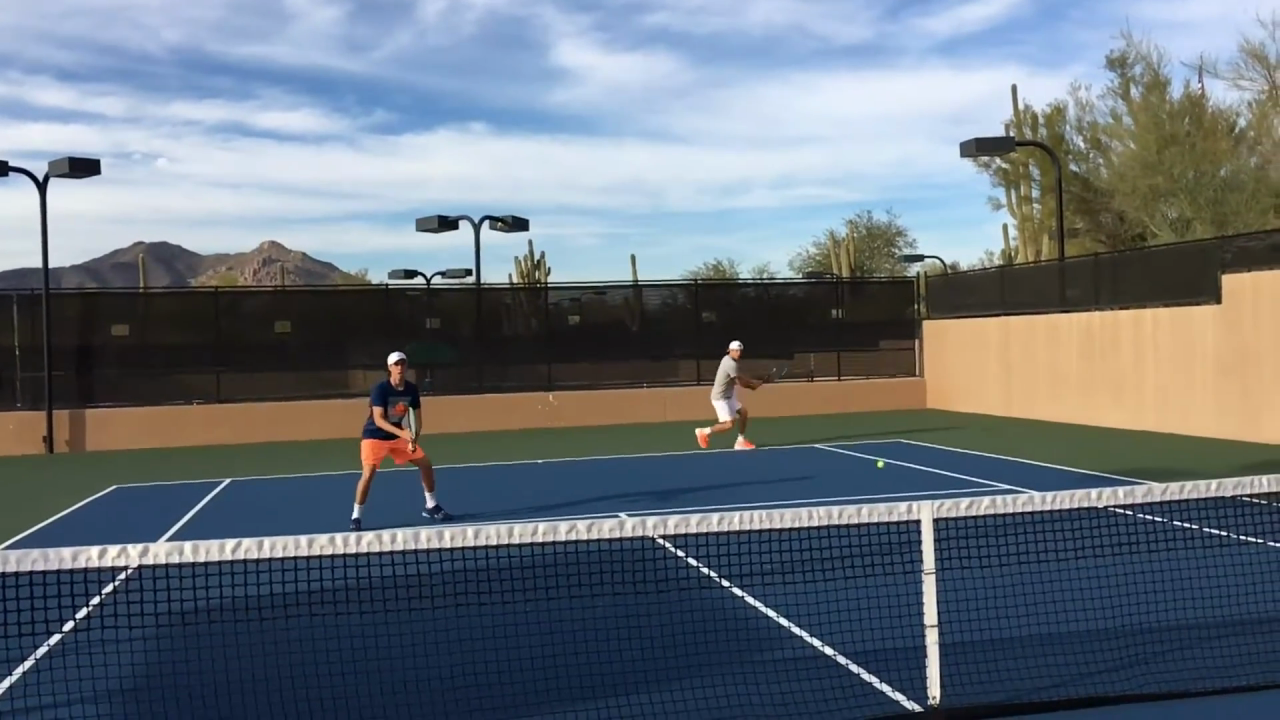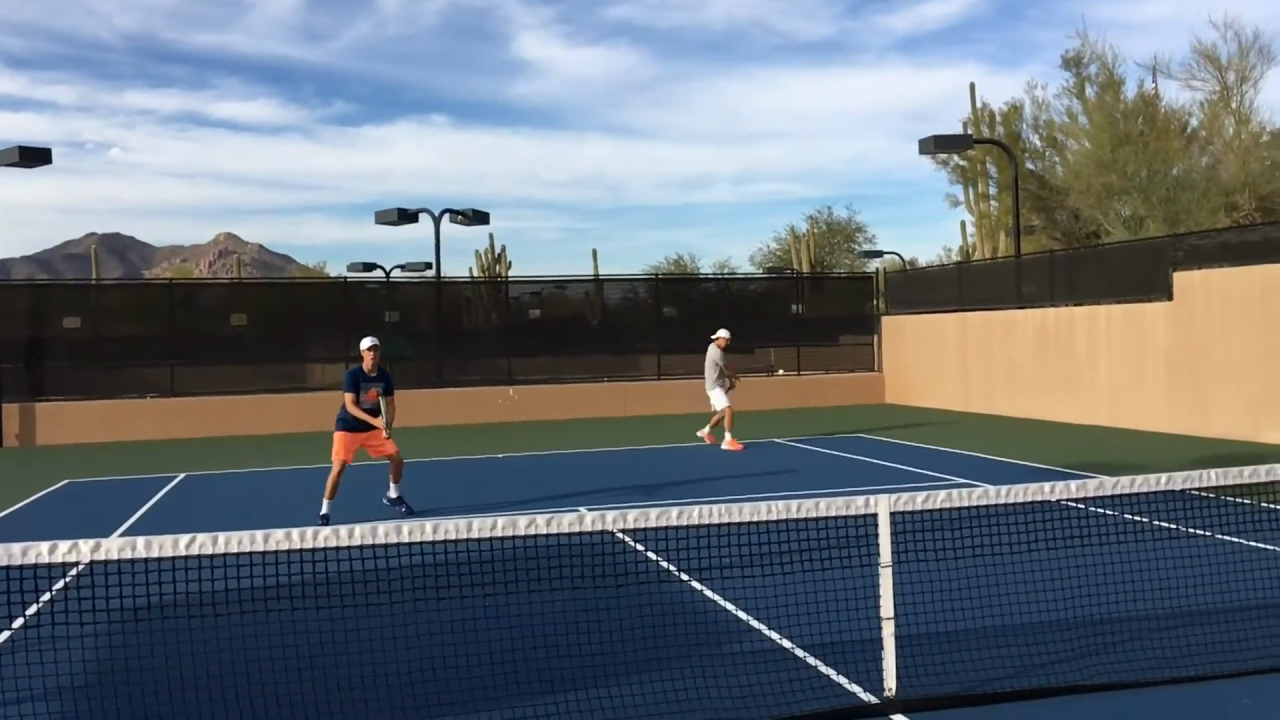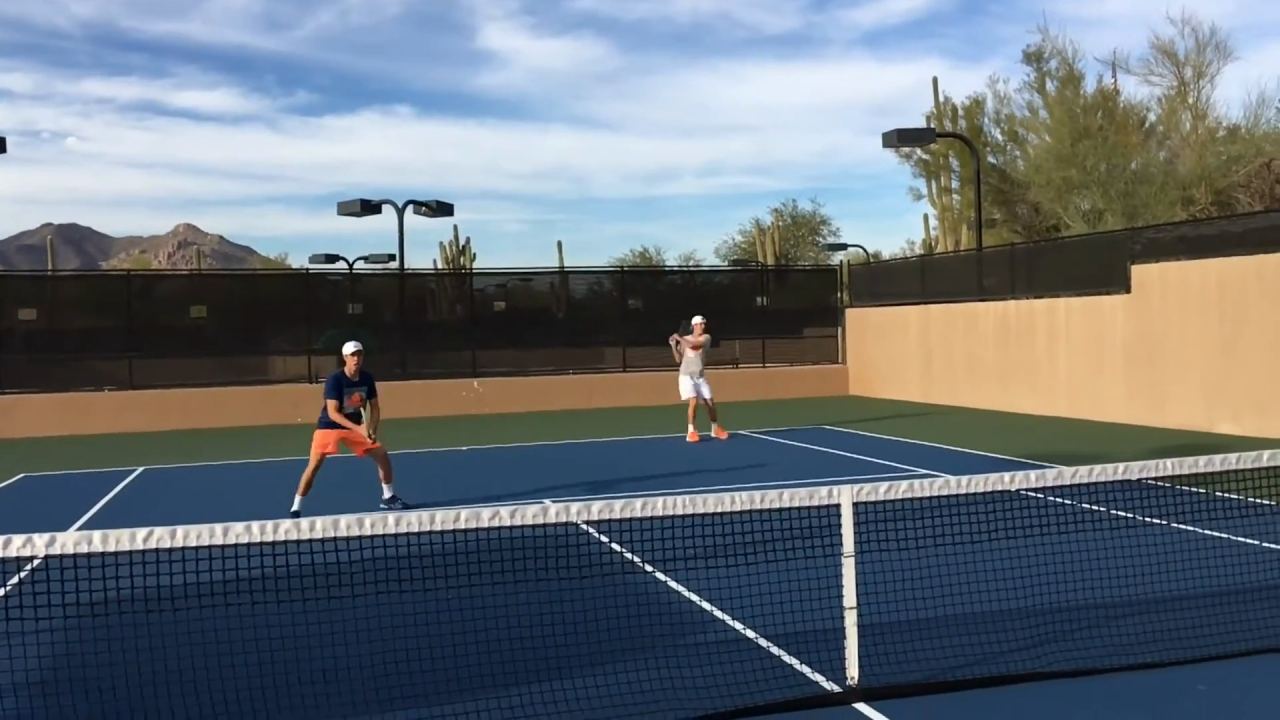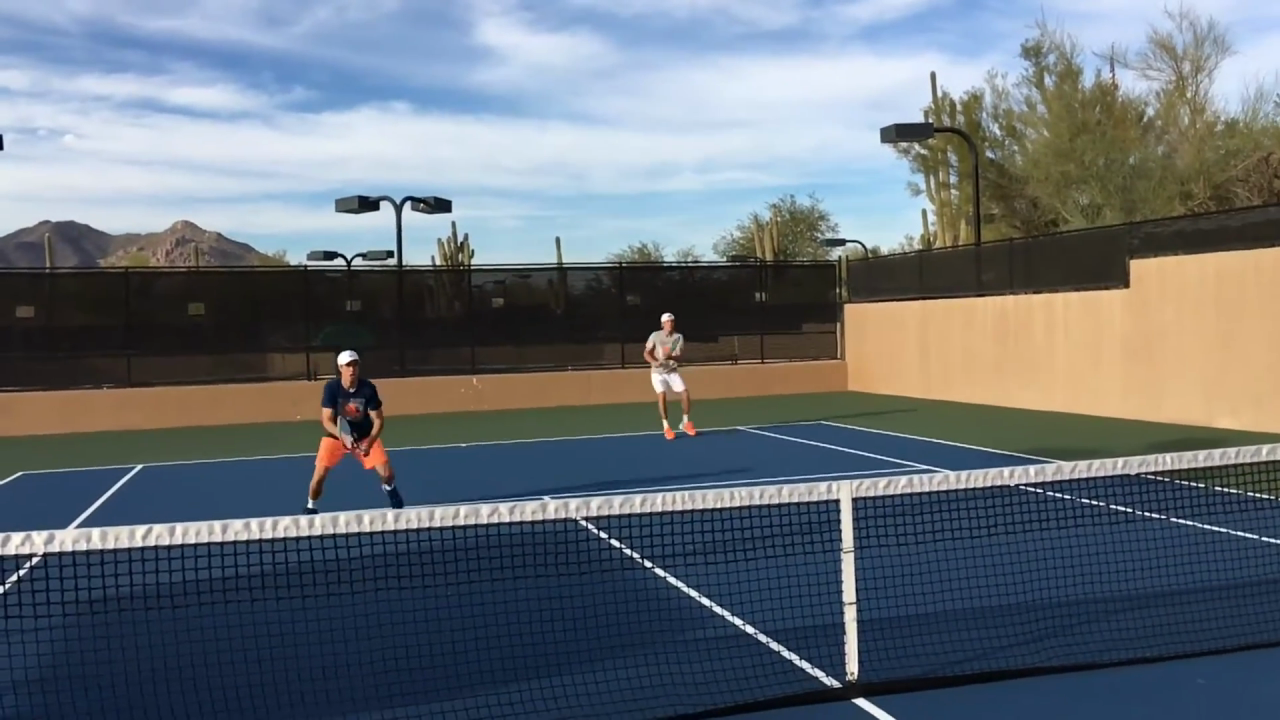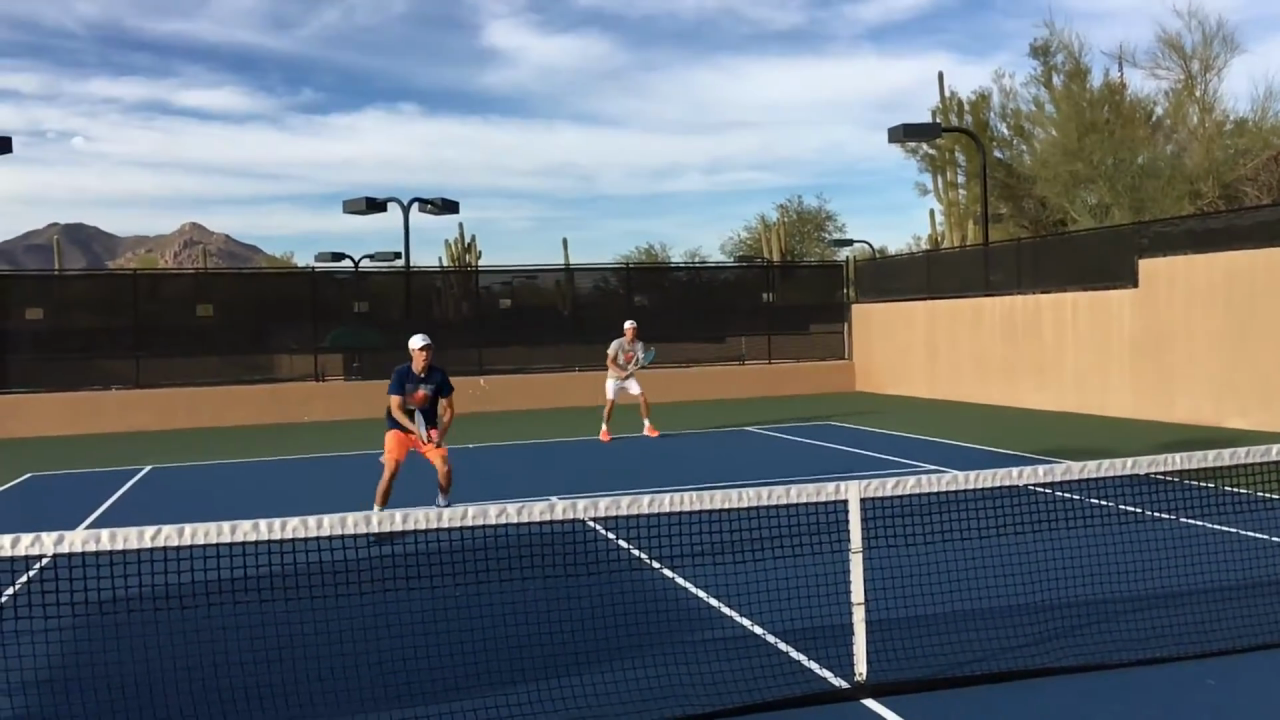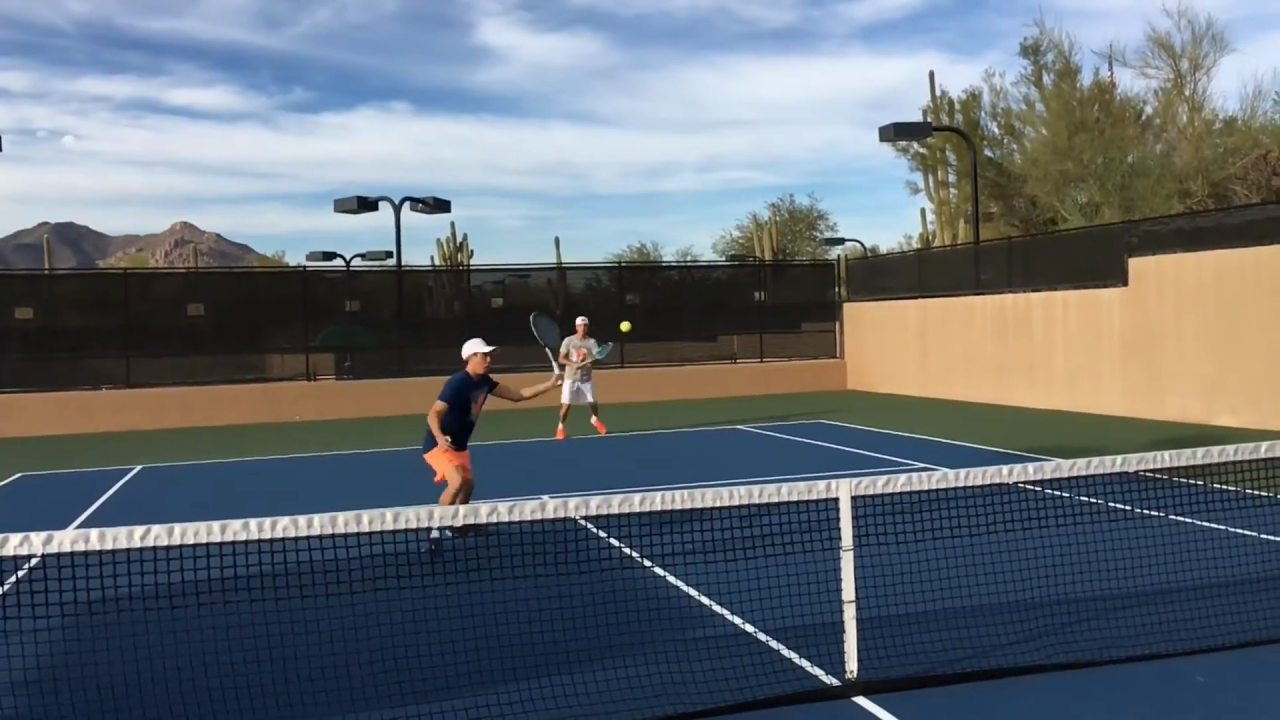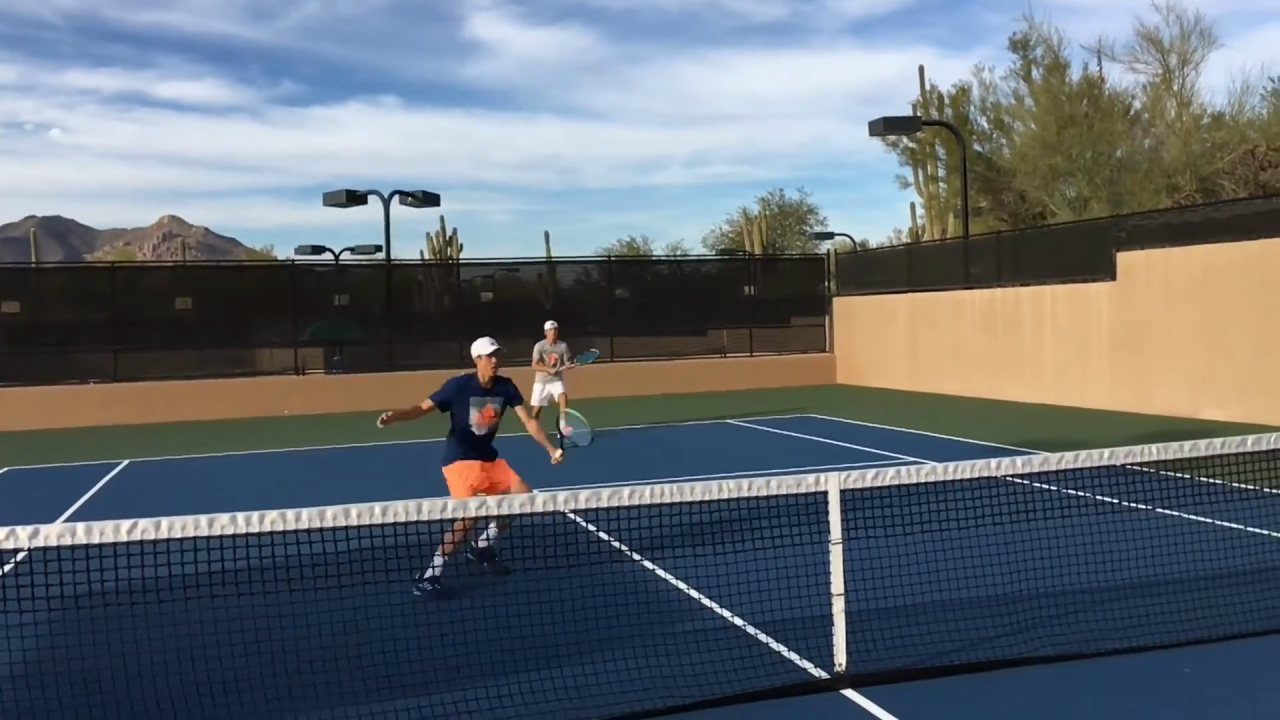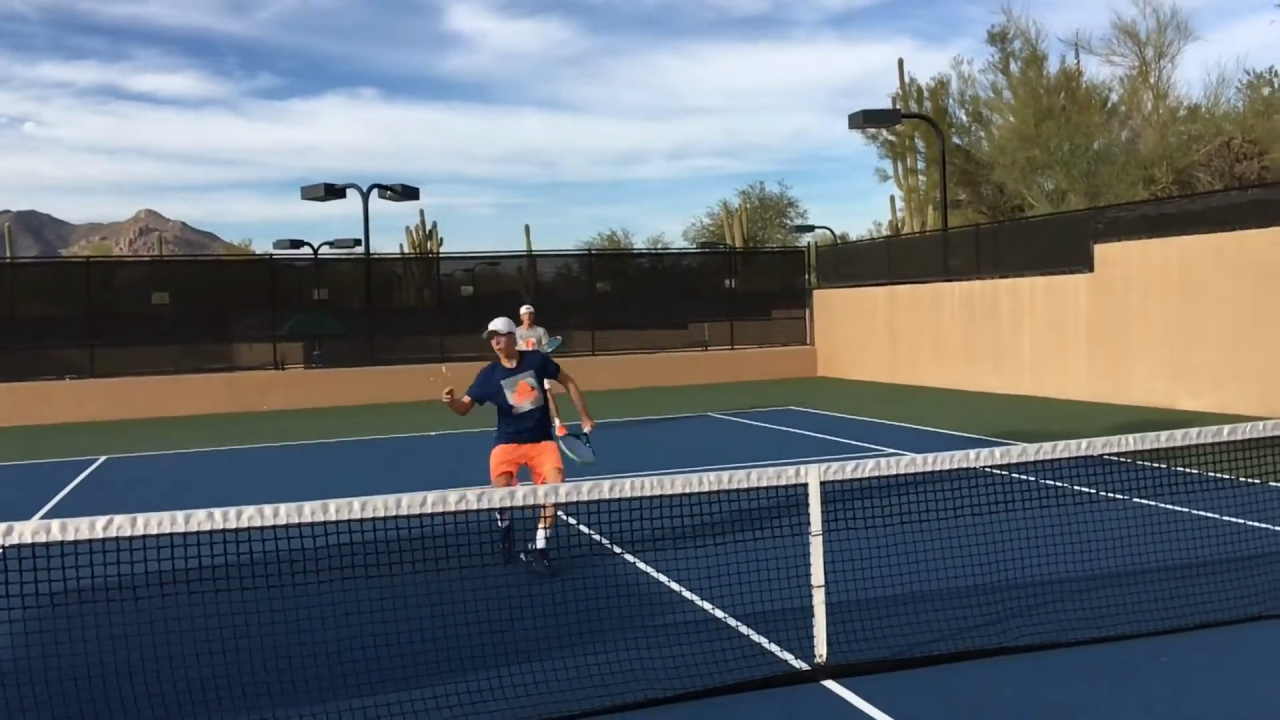
dt=0.4s
person 1, frame 1
left shoulder: (412, 389)
right shoulder: (380, 389)
left elbow: (417, 417)
right elbow: (378, 420)
left wrist: (413, 439)
right wrist: (402, 432)
left hip: (399, 436)
right hip: (374, 436)
left knee: (425, 464)
right knee: (369, 473)
left ankle: (431, 506)
right ankle: (356, 516)
person 1, frame 2
left shoulder: (384, 375)
right shoulder: (352, 375)
left elbow: (390, 404)
right elbow: (350, 406)
left wrist: (387, 425)
right wrist: (374, 420)
left hip: (373, 428)
right hip: (347, 428)
left knee: (397, 458)
right knee: (338, 468)
left ankle: (393, 495)
right ankle: (325, 512)
person 1, frame 3
left shoulder: (367, 379)
right shoulder: (335, 380)
left elbow: (374, 408)
right elbow: (332, 413)
left wrist: (371, 430)
right wrist: (357, 428)
left hip: (356, 427)
right hip: (329, 427)
left knee: (382, 455)
right knee: (314, 464)
left ankle: (388, 497)
right ankle: (296, 508)
person 1, frame 4
left shoulder: (369, 388)
right shoulder: (331, 387)
left elbow: (378, 420)
right elbow: (326, 420)
left wrist: (367, 444)
right wrist: (342, 436)
left hip: (364, 433)
right hip: (335, 433)
left knee: (386, 473)
right knee: (320, 474)
left ankle: (389, 487)
right ankle: (311, 507)
person 1, frame 5
left shoulder: (439, 375)
right shoulder: (400, 373)
left elbow: (448, 408)
right elbow: (395, 409)
left wrist: (438, 433)
right wrist: (416, 428)
left hip: (427, 427)
right hip: (400, 428)
left knee: (444, 469)
right knee: (391, 472)
left ankle: (442, 502)
person 1, frame 6
left shoulder: (483, 381)
right shoulder: (457, 383)
left elbow: (515, 396)
right elbow: (433, 415)
left wrist: (550, 384)
right wrist: (440, 437)
left hip: (458, 446)
right hip: (439, 444)
left knee: (467, 488)
right knee: (458, 482)
person 1, frame 7
left shoulder: (505, 387)
right shoulder: (456, 386)
left elbow: (527, 419)
right elbow: (421, 408)
left wrist: (550, 447)
right wrist: (392, 416)
left hip: (487, 456)
right hip: (460, 458)
left knee: (522, 493)
right knee: (470, 516)
left ankle: (483, 545)
right ankle: (432, 574)
person 1, frame 8
left shoulder: (537, 359)
right shoulder: (488, 374)
left elbow: (569, 382)
right elbow: (465, 407)
left wrist: (584, 415)
right wrist: (451, 401)
left hip: (542, 438)
right hip: (508, 439)
left knee: (555, 483)
right knee: (499, 486)
left ankle: (539, 548)
right ankle: (505, 525)
